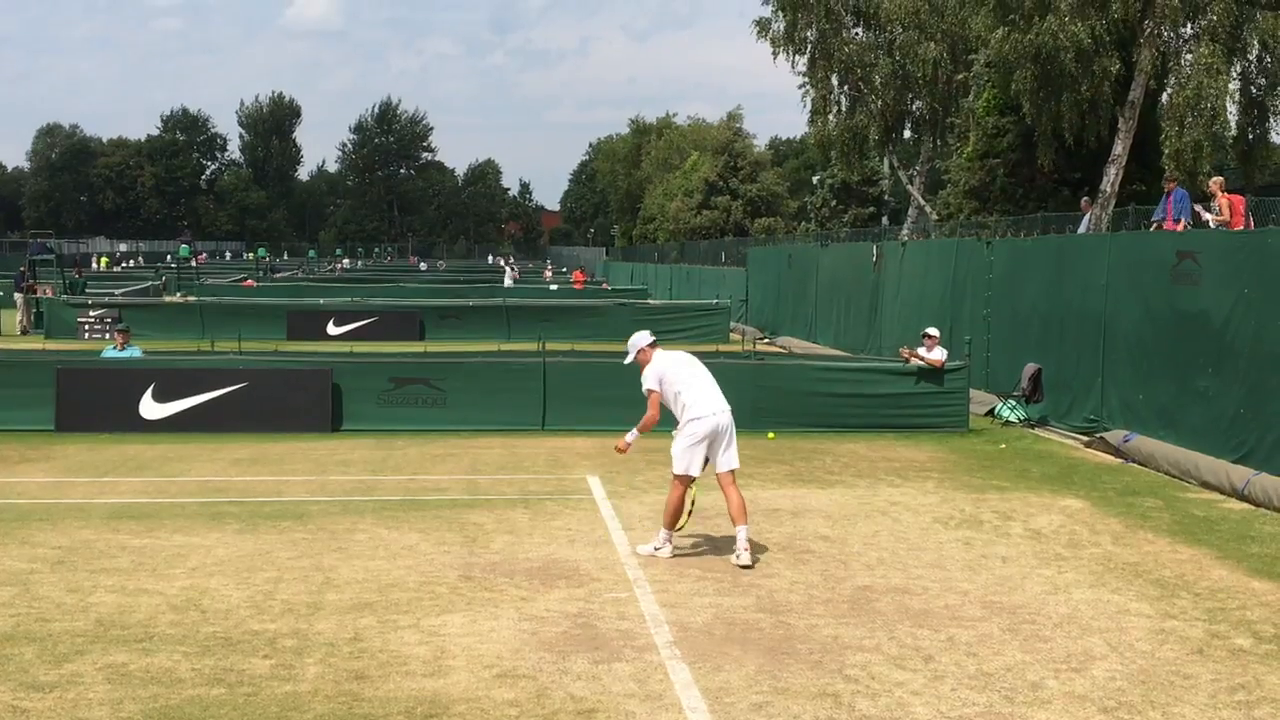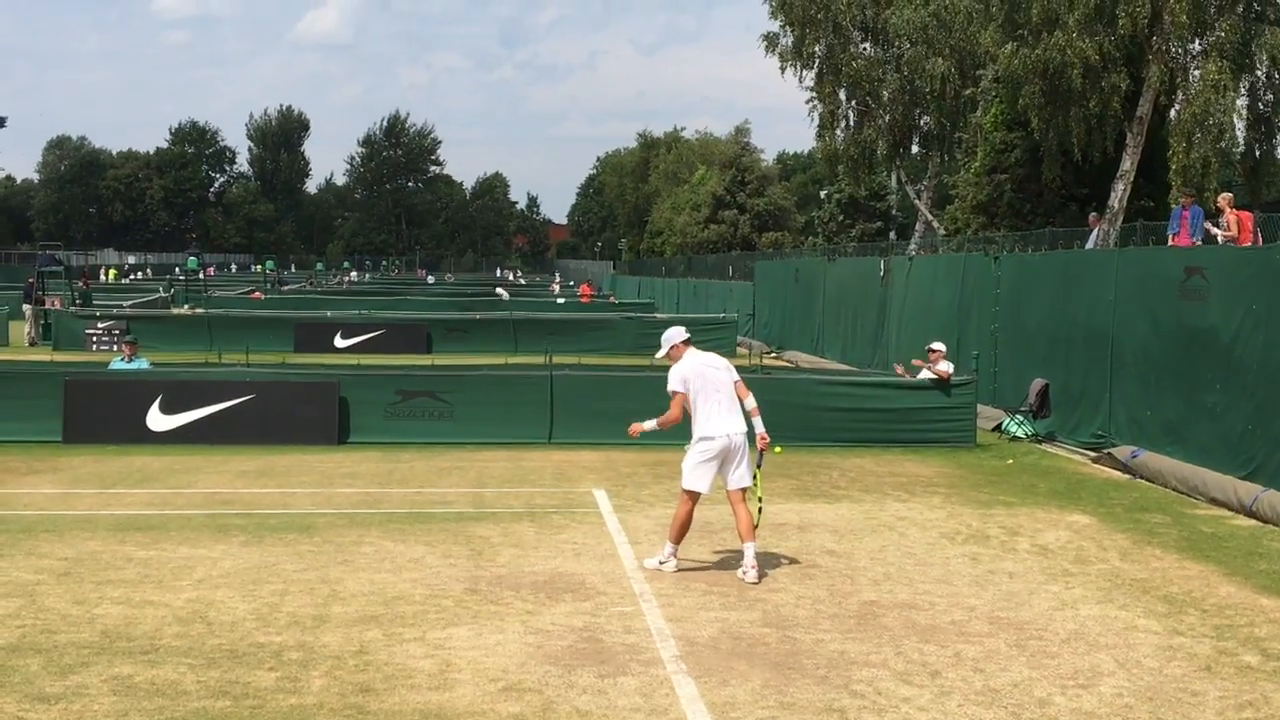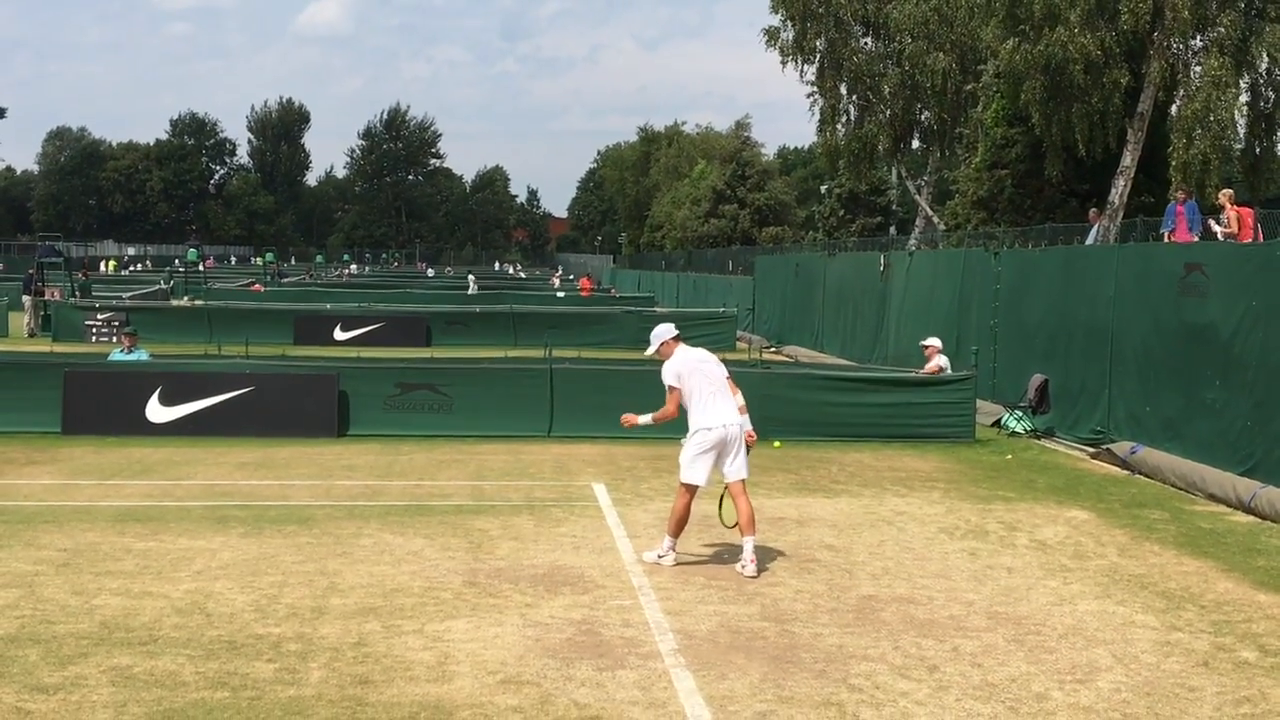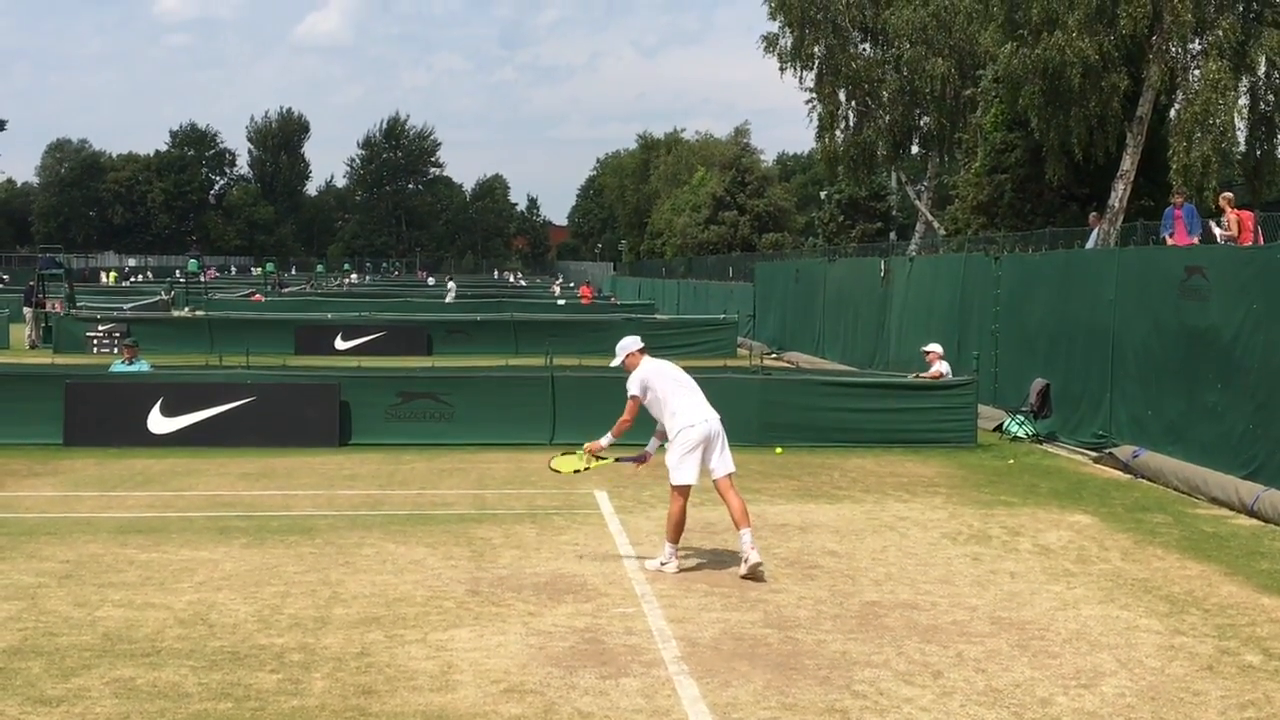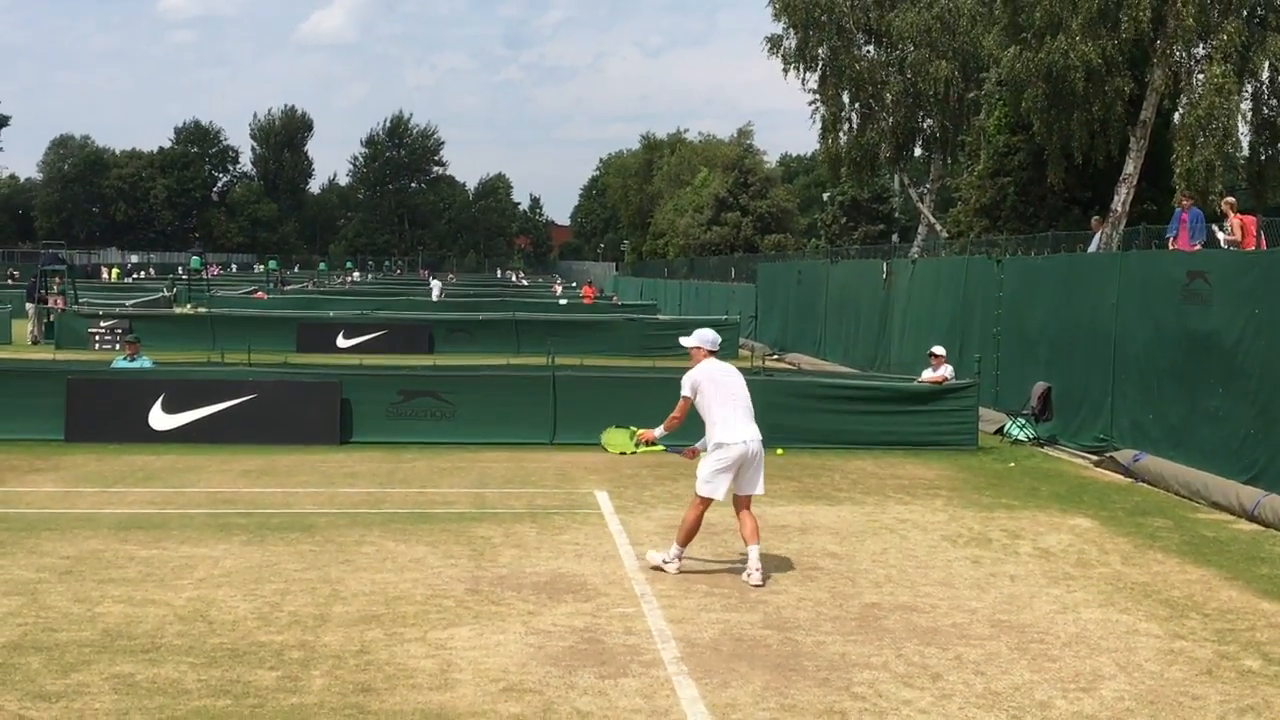
dt=0.7s
person 1, frame 1
left shoulder: (651, 370)
right shoulder: (683, 356)
left elbow: (652, 416)
left wrist: (629, 438)
left hip: (698, 421)
right hip: (723, 415)
left knee: (679, 484)
right knee: (729, 483)
left ankle: (663, 543)
right ankle: (743, 548)
person 1, frame 2
left shoulder: (679, 369)
right shoulder: (720, 360)
left elbow: (675, 415)
right elbow: (746, 396)
left wrist: (646, 426)
right wrist: (760, 430)
left hip: (709, 439)
right hip: (737, 435)
left knee: (687, 500)
right knee: (739, 500)
left ankle: (668, 557)
right ankle: (750, 564)
person 1, frame 3
left shoulder: (672, 365)
right shoulder: (708, 355)
left elbow: (672, 410)
right elbow: (735, 393)
left wrist: (641, 420)
right wrist: (748, 426)
left hip: (706, 430)
right hip: (734, 426)
left knee: (685, 493)
right knee: (739, 493)
left ankle: (667, 551)
right ankle: (749, 558)
person 1, frame 4
left shoulder: (638, 375)
right shoulder: (665, 366)
left elbow: (627, 419)
left wrist: (603, 442)
right wrist: (650, 450)
left hip: (689, 430)
right hip: (712, 422)
left knee: (678, 496)
right knee: (728, 489)
left ankle: (669, 558)
right ankle: (749, 549)
person 1, frame 5
left shoulder: (694, 375)
right shoulder: (733, 371)
left elbow: (678, 417)
left wrist: (656, 433)
right wrist: (700, 447)
left hip: (726, 446)
right hip: (753, 442)
left knee: (699, 504)
right knee: (743, 507)
left ankle: (672, 558)
right ankle: (754, 567)
